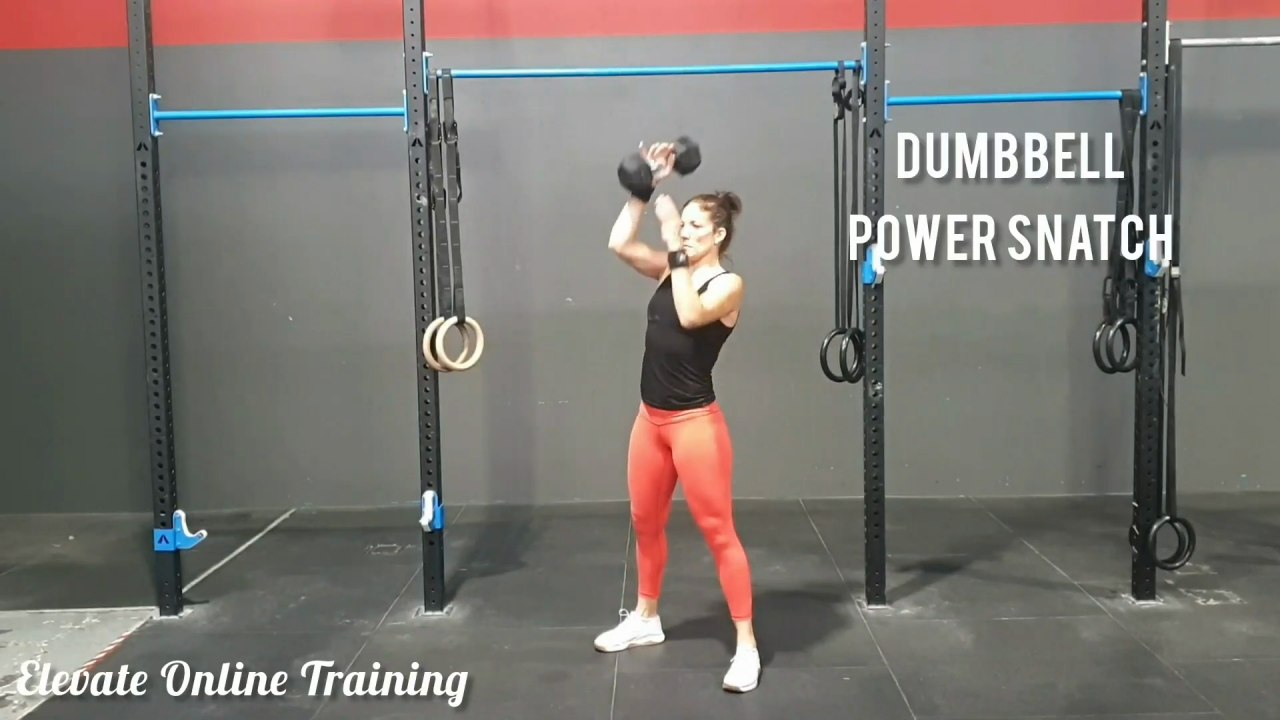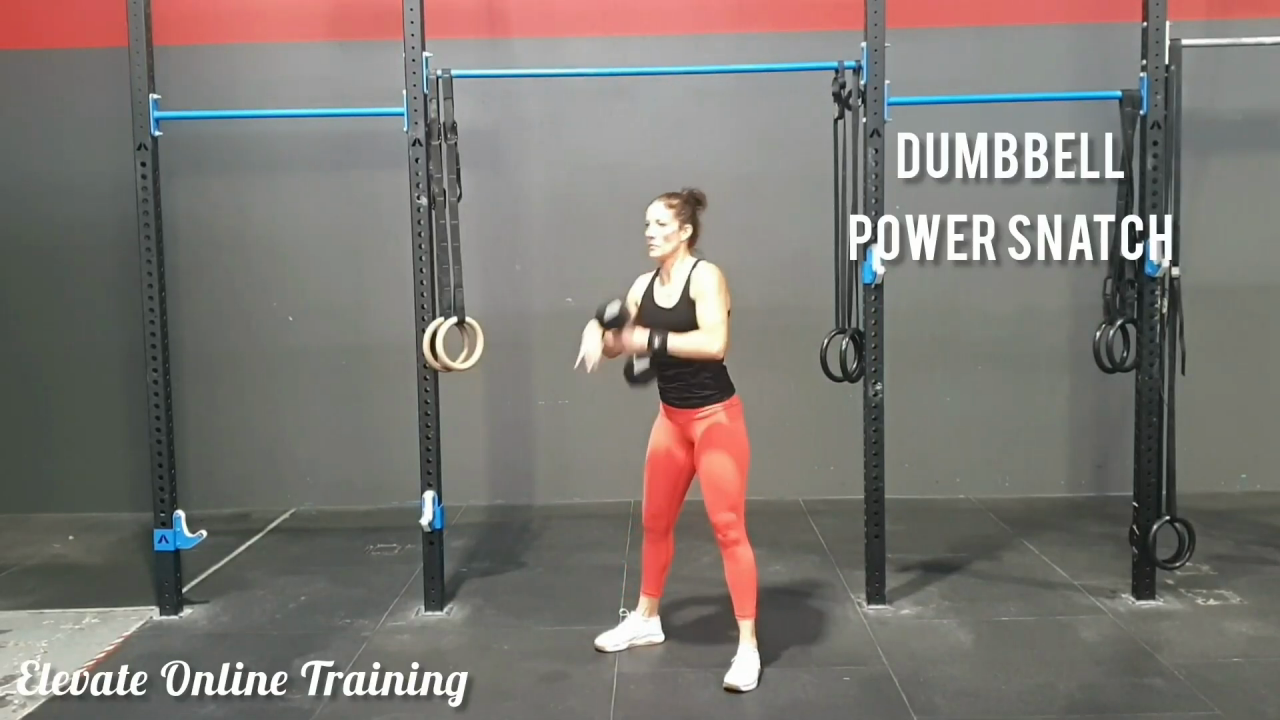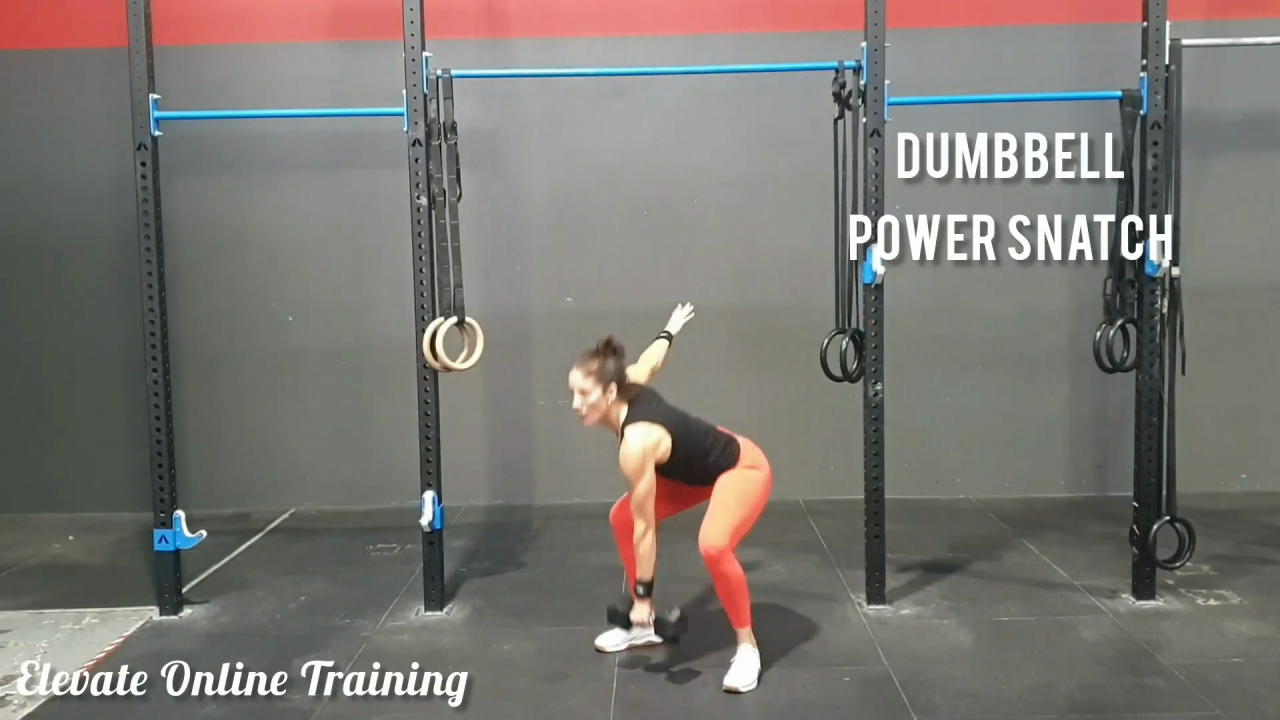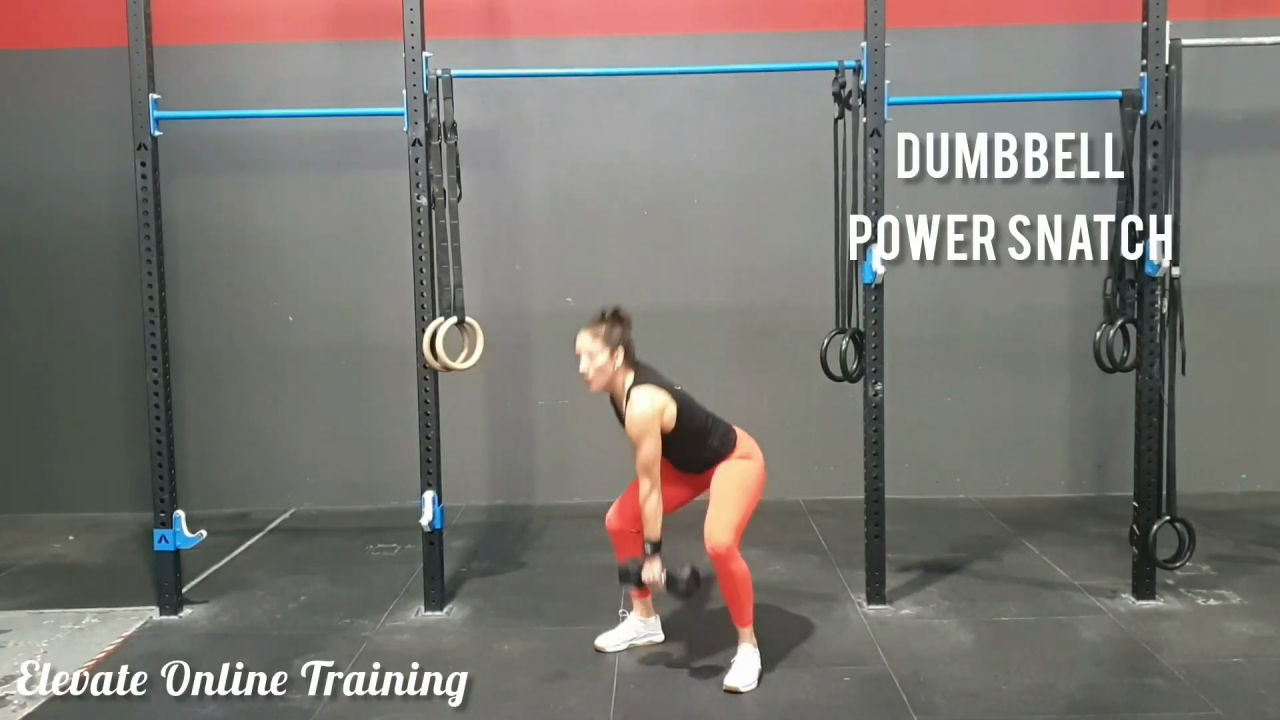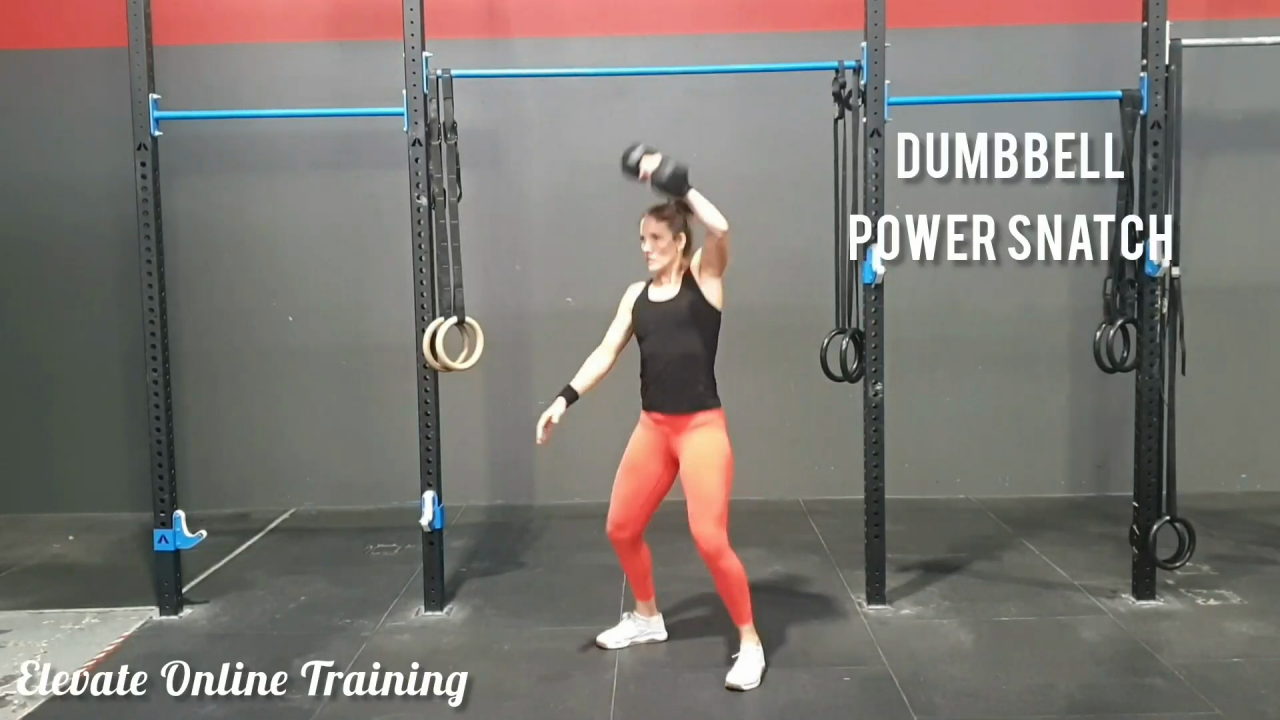
dt=0.5s
person 1, frame 1
left shoulder: (729, 283)
right shoulder: (671, 270)
left elbow: (691, 315)
right elbow: (619, 242)
left wrist: (678, 248)
right wrist: (646, 186)
left hip: (696, 424)
right hip: (649, 420)
left knee: (718, 533)
right knee: (645, 523)
left ankle: (747, 647)
right ankle: (646, 619)
person 1, frame 2
left shoulder: (705, 277)
right shoulder: (644, 286)
left elbow: (715, 344)
right elbow: (620, 341)
left wrist: (650, 340)
right wrist: (598, 334)
left hip: (717, 418)
right hip: (671, 419)
left knee: (727, 528)
right knee: (655, 520)
left ankle: (748, 645)
right ankle: (646, 619)
person 1, frame 3
left shoulder: (636, 442)
right shoulder: (626, 385)
left elbow: (647, 529)
right elbow: (650, 360)
left wrist: (643, 597)
right wrist: (667, 332)
left hip: (743, 468)
right hip: (701, 469)
left knee: (714, 545)
right knee: (622, 517)
left ankle: (747, 648)
right ankle: (644, 626)
person 1, frame 4
left shoulder: (643, 404)
right shoulder: (624, 383)
left elbow: (650, 487)
left wrist: (653, 556)
left hip: (735, 460)
right hip: (686, 465)
left knee: (719, 543)
right knee: (618, 522)
left ankle: (748, 648)
right ankle: (643, 620)
person 1, frame 5
left shoulder: (706, 277)
right shoulder: (636, 297)
left elbow: (719, 230)
right elbow: (606, 353)
left wrist: (674, 188)
right wrist: (564, 399)
left hip: (701, 428)
right hip: (653, 427)
left knee: (710, 541)
right knee: (621, 527)
left ankle: (750, 646)
right ankle: (646, 618)
